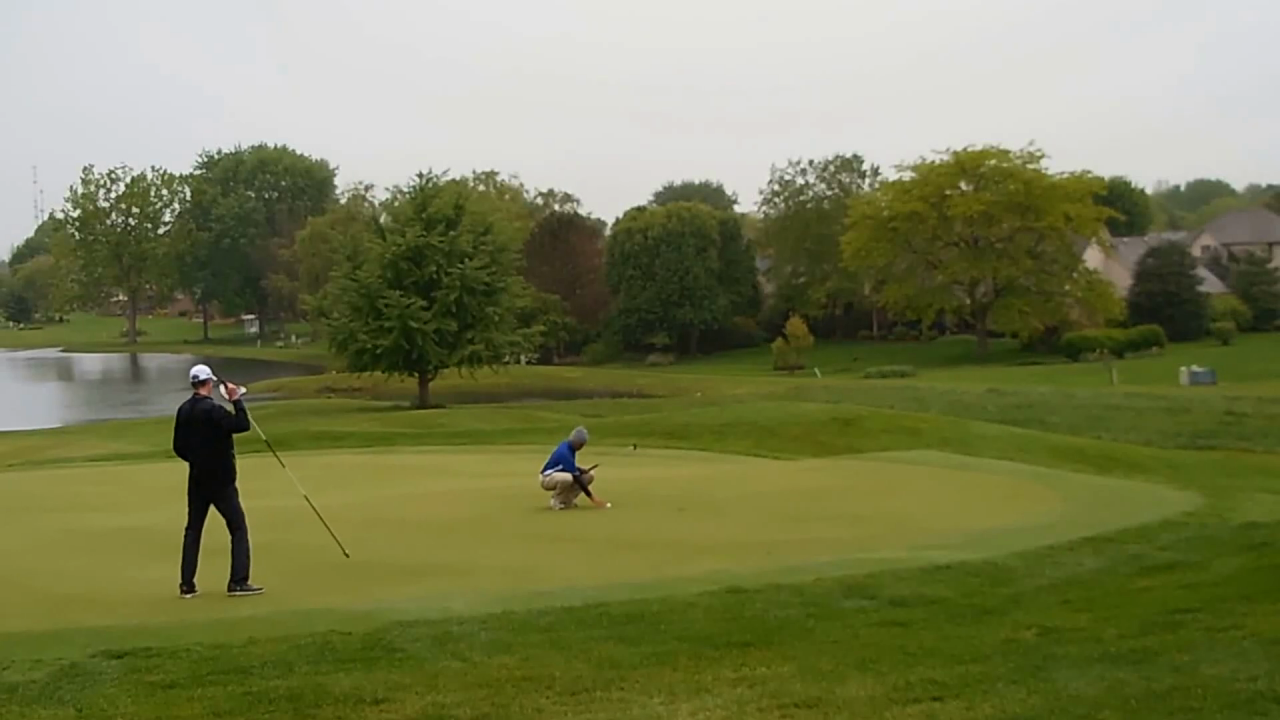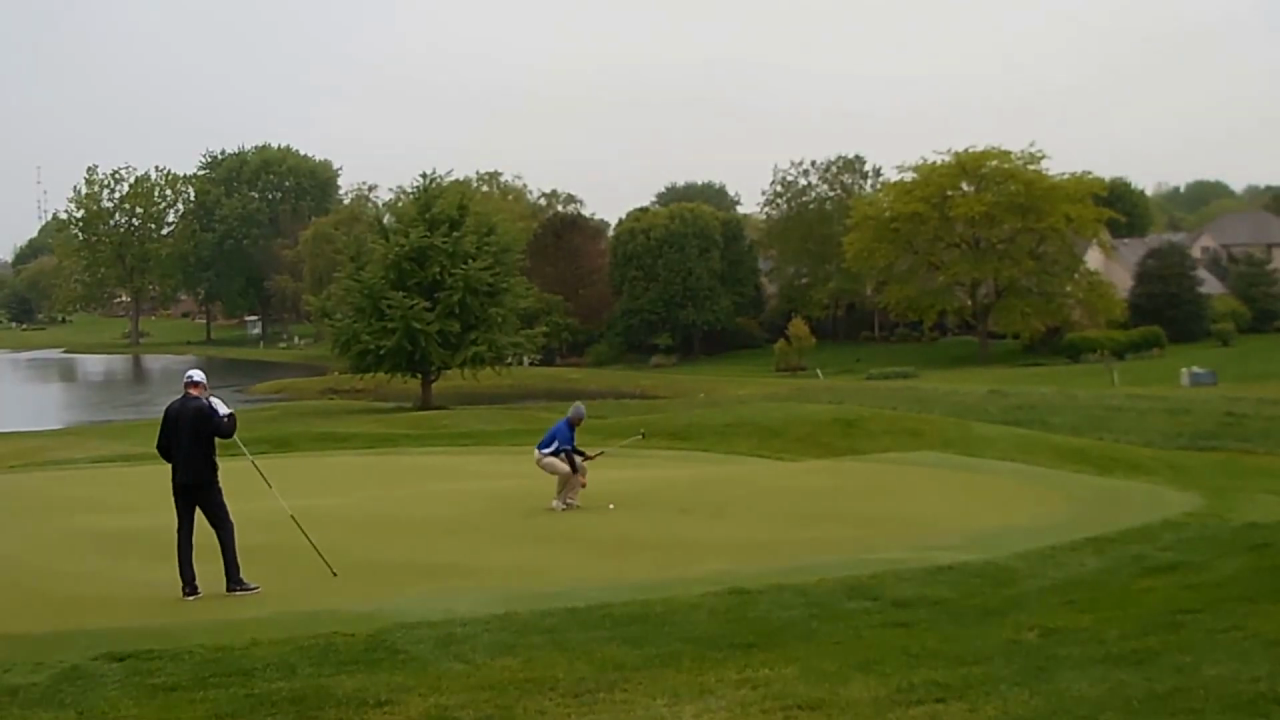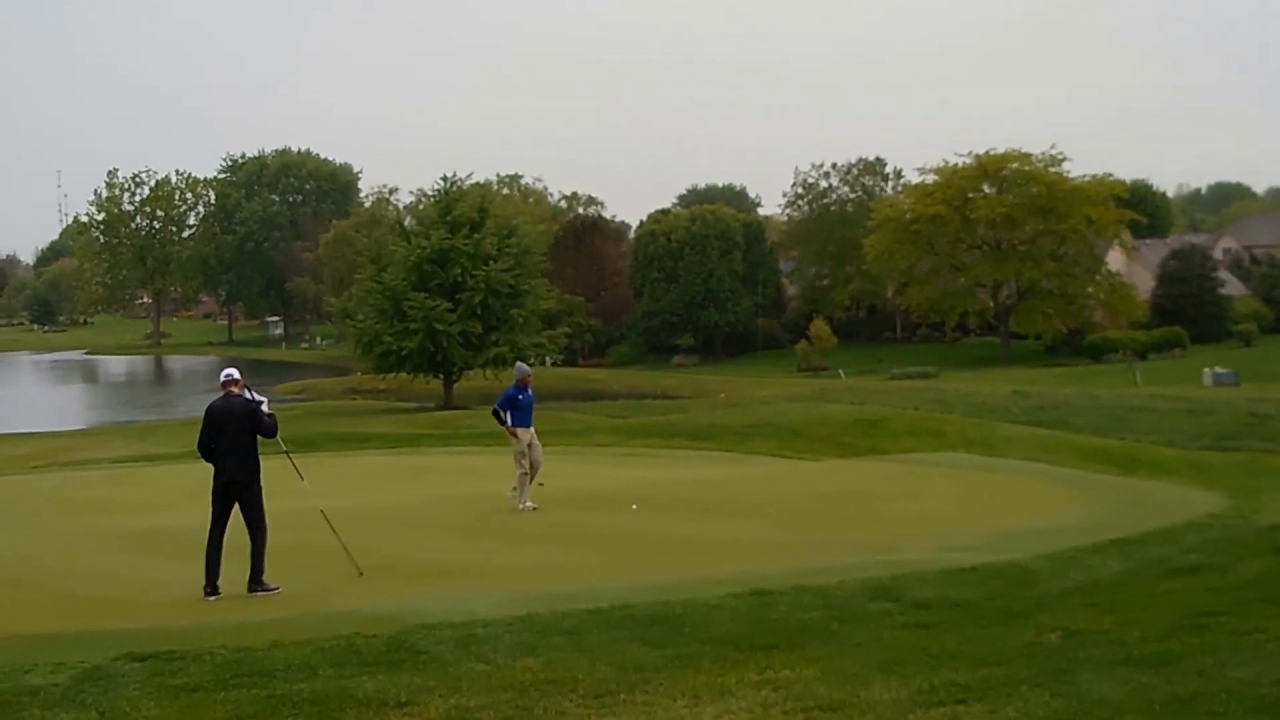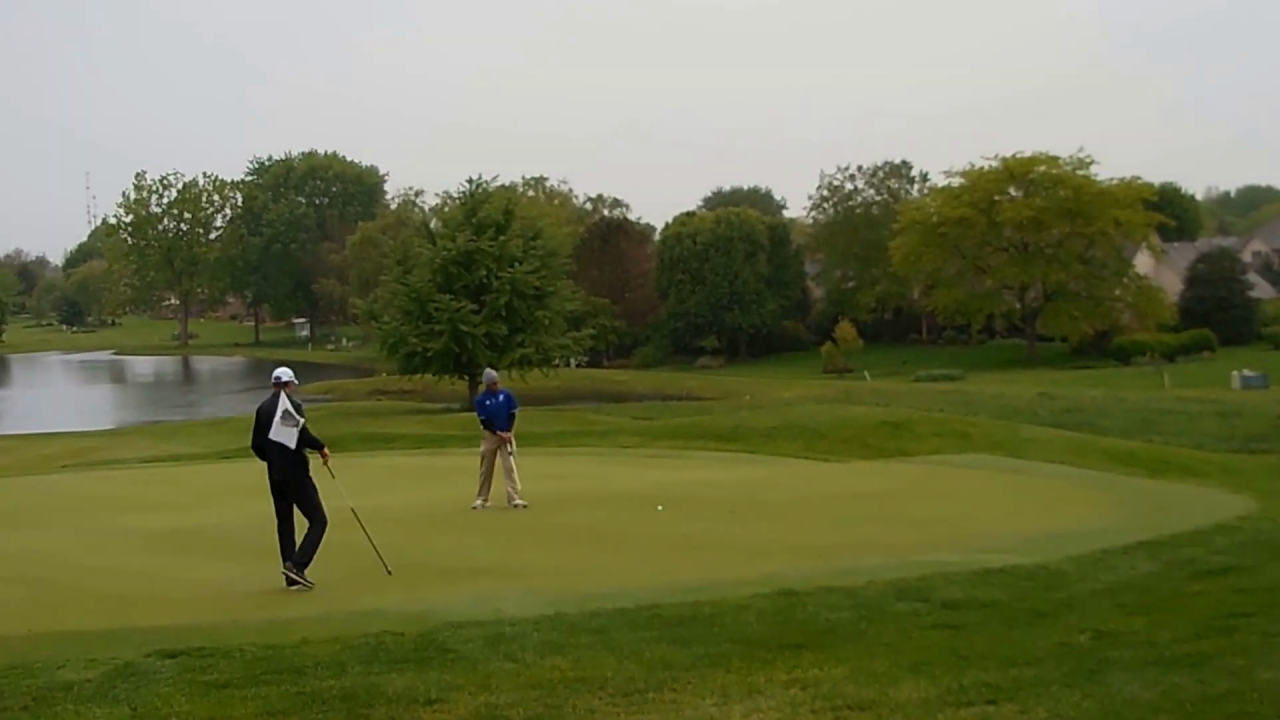
dt=1s
person 1, frame 1
left shoulder: (183, 410)
right shoulder: (212, 409)
left elbow: (179, 447)
right elbow: (243, 425)
right wrist: (236, 400)
left hip: (196, 480)
right hip: (220, 480)
left knee: (192, 530)
right knee: (238, 528)
left ankle: (186, 585)
right ankle: (238, 582)
person 1, frame 2
left shoulder: (171, 409)
right shoulder: (203, 408)
left elbow: (162, 446)
right elbow: (225, 432)
right wrist: (230, 416)
left hip: (180, 480)
right hip: (203, 479)
left knee: (184, 531)
right knee: (224, 527)
left ankle: (188, 586)
right ankle: (234, 582)
person 1, frame 3
left shoulder: (213, 408)
right shoulder: (248, 405)
left elbow: (203, 445)
right elbow: (269, 431)
right wrist: (269, 414)
left hip: (222, 478)
right hip: (247, 477)
left knee: (216, 530)
right knee: (257, 528)
left ankle: (211, 585)
right ankle: (256, 582)
person 1, frame 4
left shoulder: (263, 408)
right shoulder: (291, 405)
left elbow: (256, 444)
right elbow: (301, 434)
right wrist: (321, 447)
left hip: (275, 475)
right hip: (295, 473)
left knee: (285, 523)
right knee: (318, 520)
left ankle: (293, 573)
right ankle: (295, 565)
